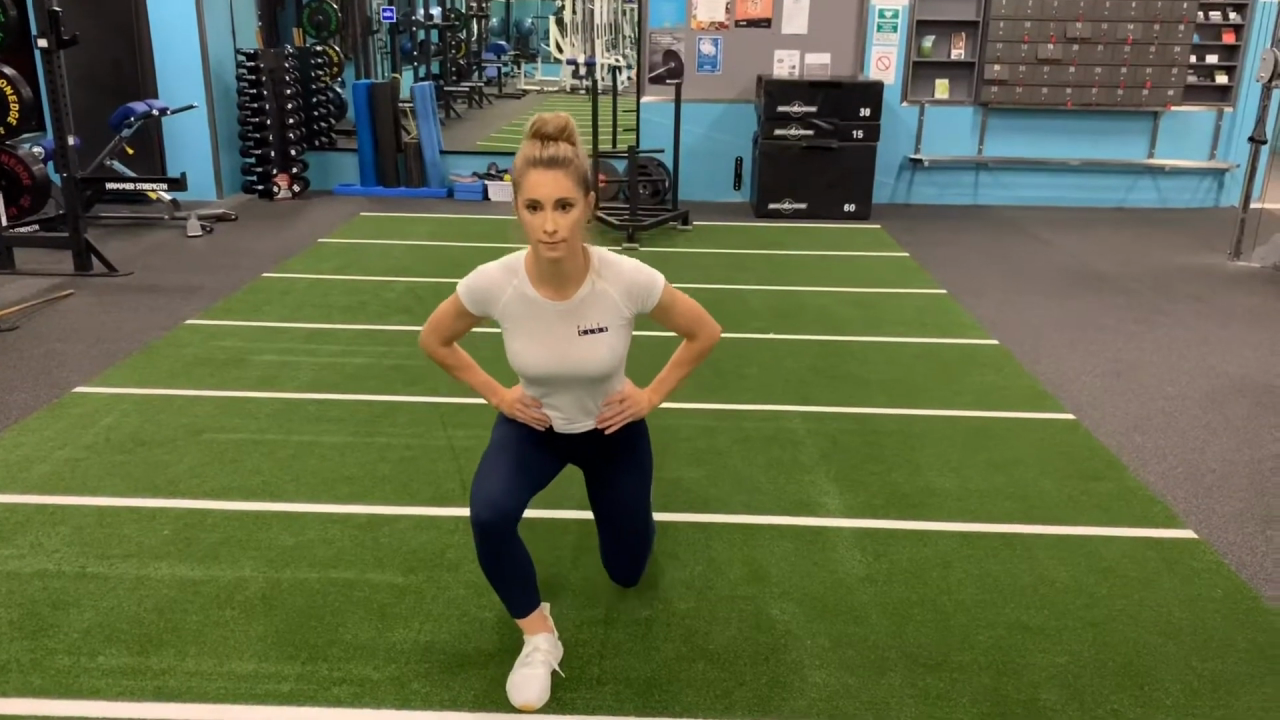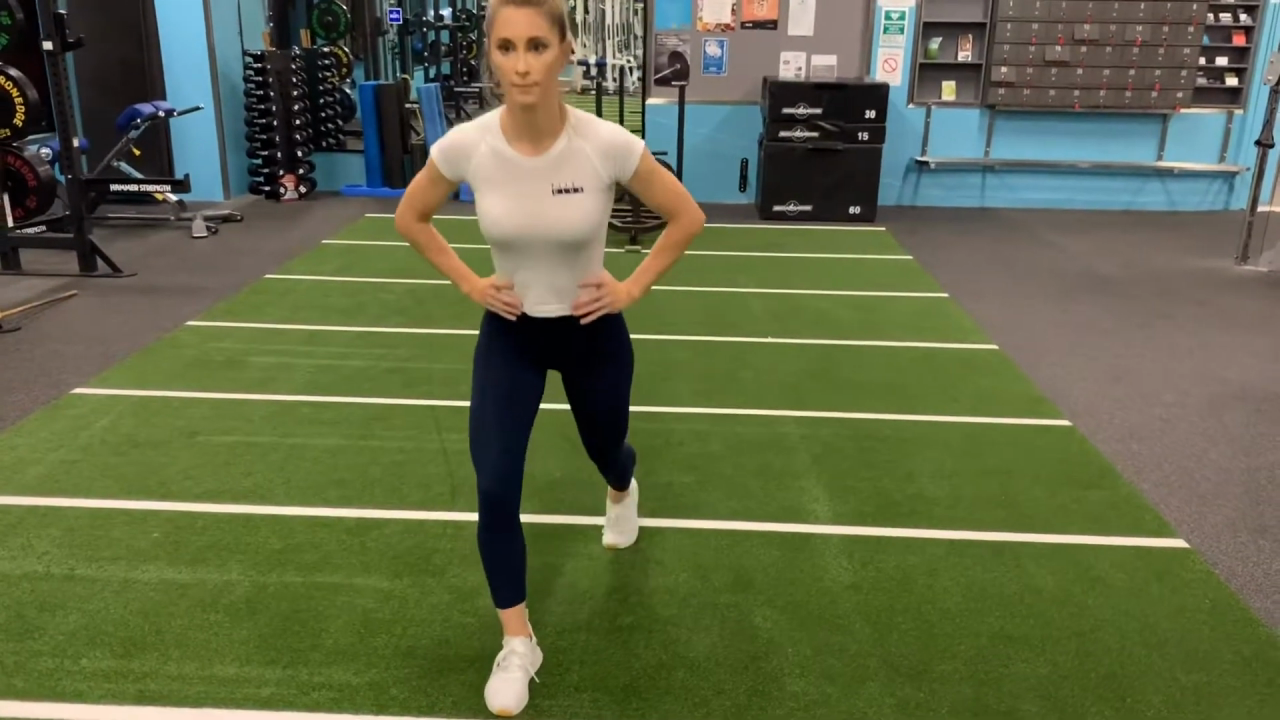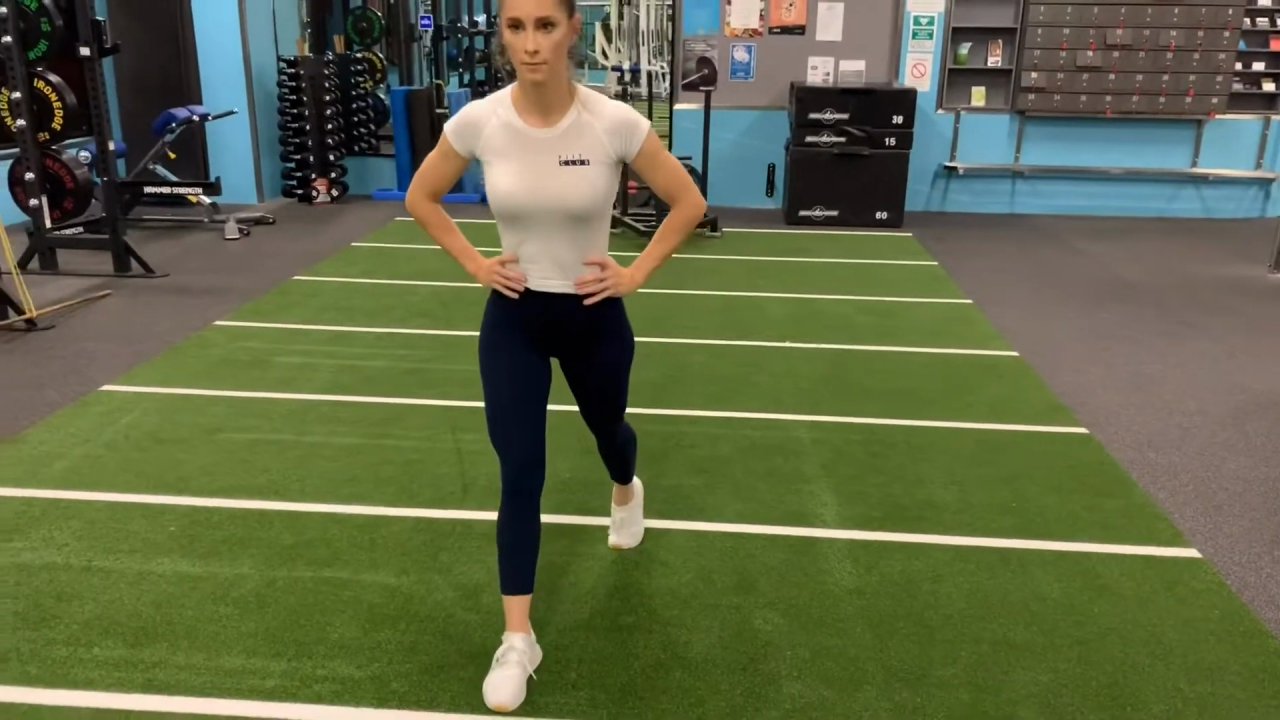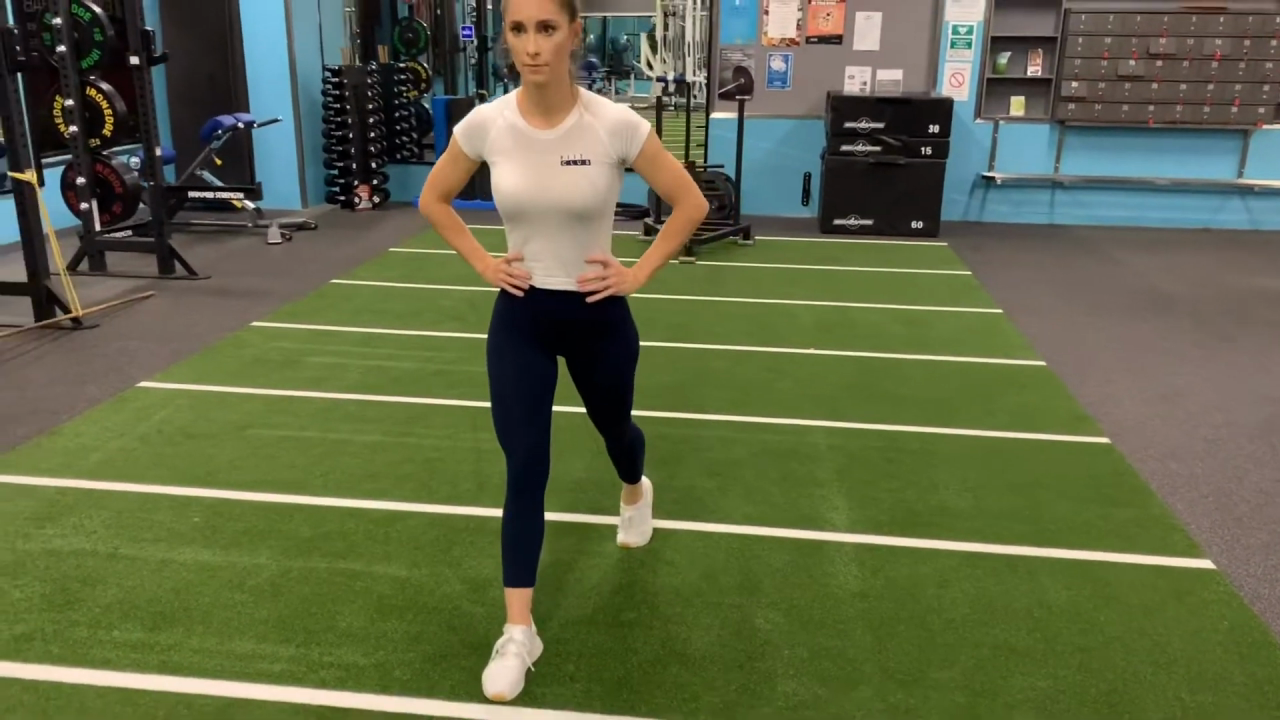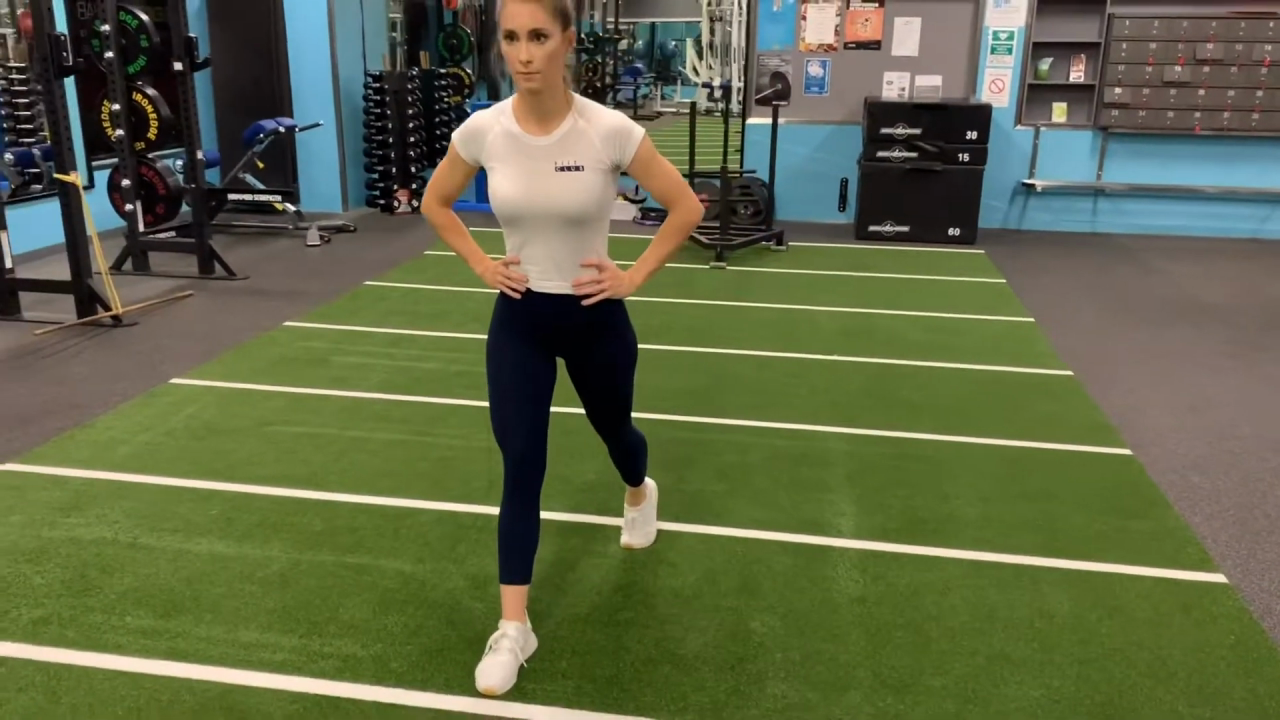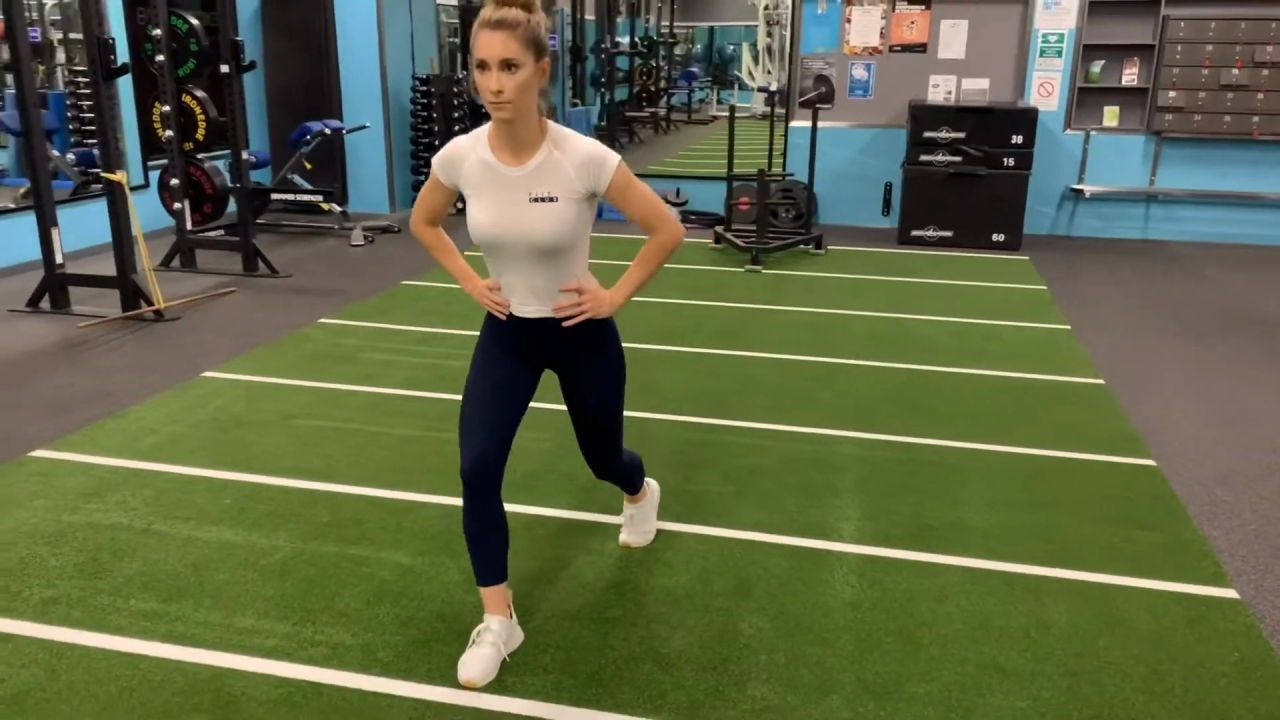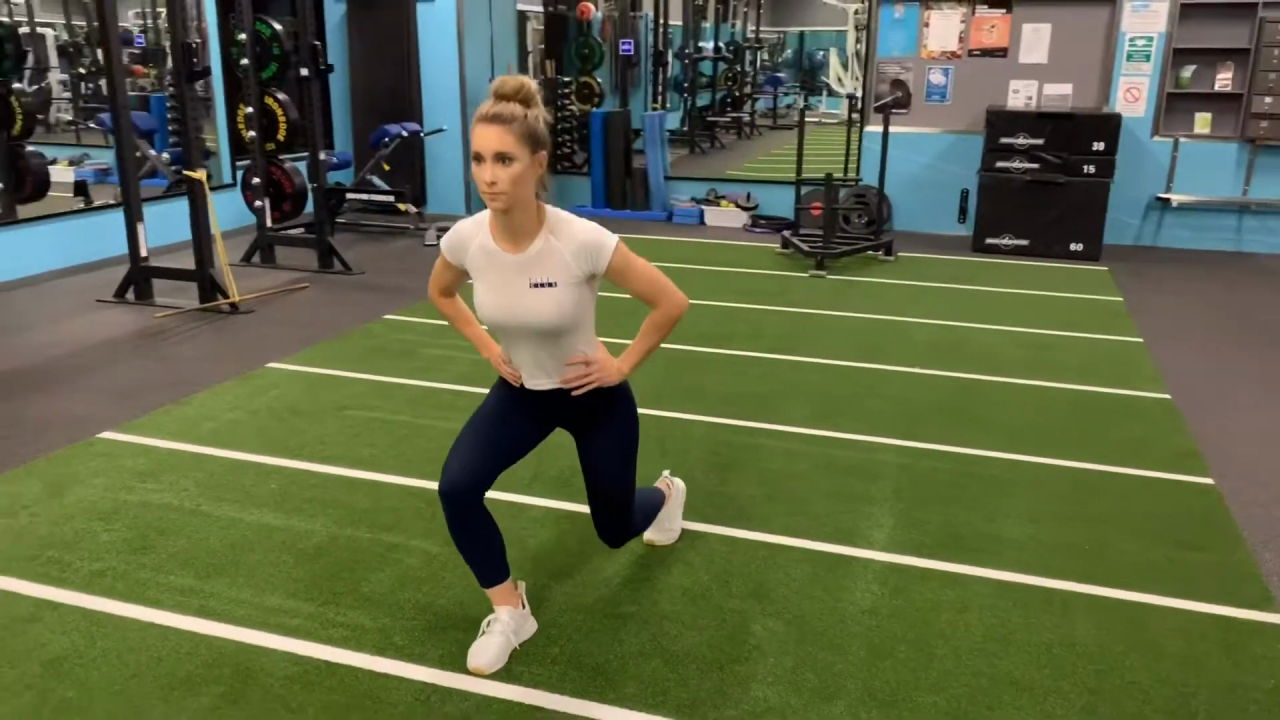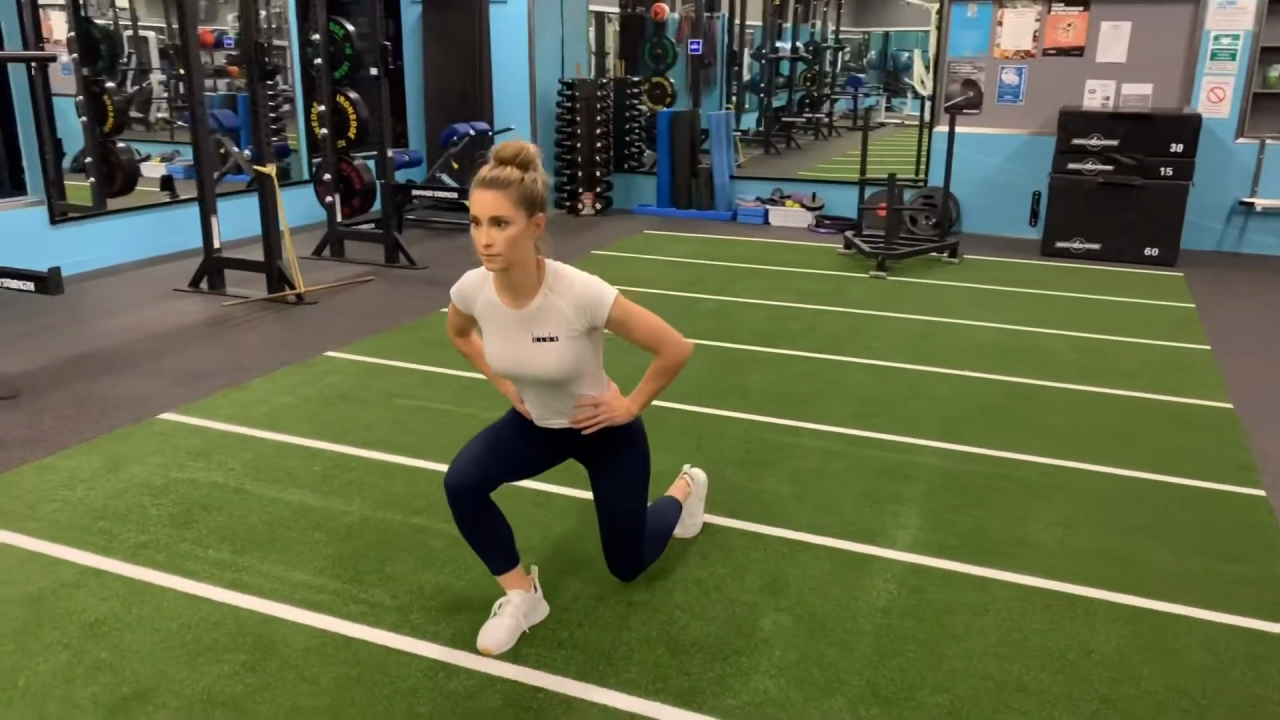
dt=0.4s
person 1, frame 1
left shoulder: (627, 278)
right shoulder: (492, 281)
left elbow: (705, 333)
right elbow: (435, 339)
left wrist: (652, 395)
right wrist: (496, 394)
left hip: (612, 430)
right hip: (532, 427)
left knee: (625, 571)
right knee: (490, 518)
left ankle: (631, 508)
right ankle: (539, 638)
person 1, frame 2
left shoulder: (607, 143)
right shoulder: (466, 144)
left elbow: (688, 218)
right elbow: (410, 218)
left wrist: (632, 289)
right wrist: (469, 283)
left hip: (593, 334)
right hip: (509, 337)
left knee: (605, 448)
right knee: (496, 490)
left ankle: (623, 492)
right ankle: (517, 643)
person 1, frame 3
left shoulder: (614, 121)
right shoulder: (477, 121)
left elbow: (689, 203)
right elbow: (421, 198)
left wrist: (637, 273)
right wrist: (474, 263)
left hip: (593, 317)
right hip: (514, 319)
left knee: (606, 427)
right knee: (520, 474)
left ankle: (626, 491)
right ankle: (517, 640)
person 1, frame 4
left shoulder: (615, 124)
right shoulder: (484, 123)
left elbow: (691, 204)
right elbow: (434, 200)
left wrist: (638, 273)
right wrist: (482, 263)
left hip: (597, 315)
right hip: (520, 318)
left knee: (613, 427)
right knee: (524, 470)
left ankle: (635, 492)
right ankle: (518, 632)
person 1, frame 5
left shoulder: (608, 130)
right shoulder: (482, 129)
left elbow: (686, 207)
right elbow: (435, 203)
left wrist: (634, 275)
right wrist: (482, 266)
left hip: (594, 317)
right hip: (519, 320)
left knee: (613, 429)
right knee: (521, 468)
left ankle: (640, 493)
right ankle: (513, 628)
person 1, frame 6
left shoulder: (583, 157)
right shoulder: (457, 157)
left elbow: (667, 231)
right elbow: (424, 224)
left wrist: (613, 297)
right wrist: (470, 281)
left hip: (580, 336)
right hip: (506, 336)
left knee: (602, 458)
right knee: (478, 471)
left ankle: (643, 492)
right ankle: (498, 621)
person 1, frame 7
left shoulder: (580, 240)
right shoulder: (464, 238)
left elbow: (671, 302)
right elbow: (440, 294)
left wrist: (622, 365)
right wrist: (486, 346)
left hip: (592, 397)
right hip: (520, 392)
left knee: (615, 529)
right knee: (456, 489)
left ankle: (665, 491)
right ankle: (509, 610)
person 1, frame 8
left shoulder: (581, 293)
right shoulder: (471, 289)
left elbow: (676, 349)
right elbow: (458, 332)
left wrist: (630, 406)
right wrist: (501, 382)
left hip: (603, 431)
right hip: (534, 425)
left knee: (627, 564)
right knee: (462, 483)
left ankle: (685, 488)
right ankle: (521, 594)
